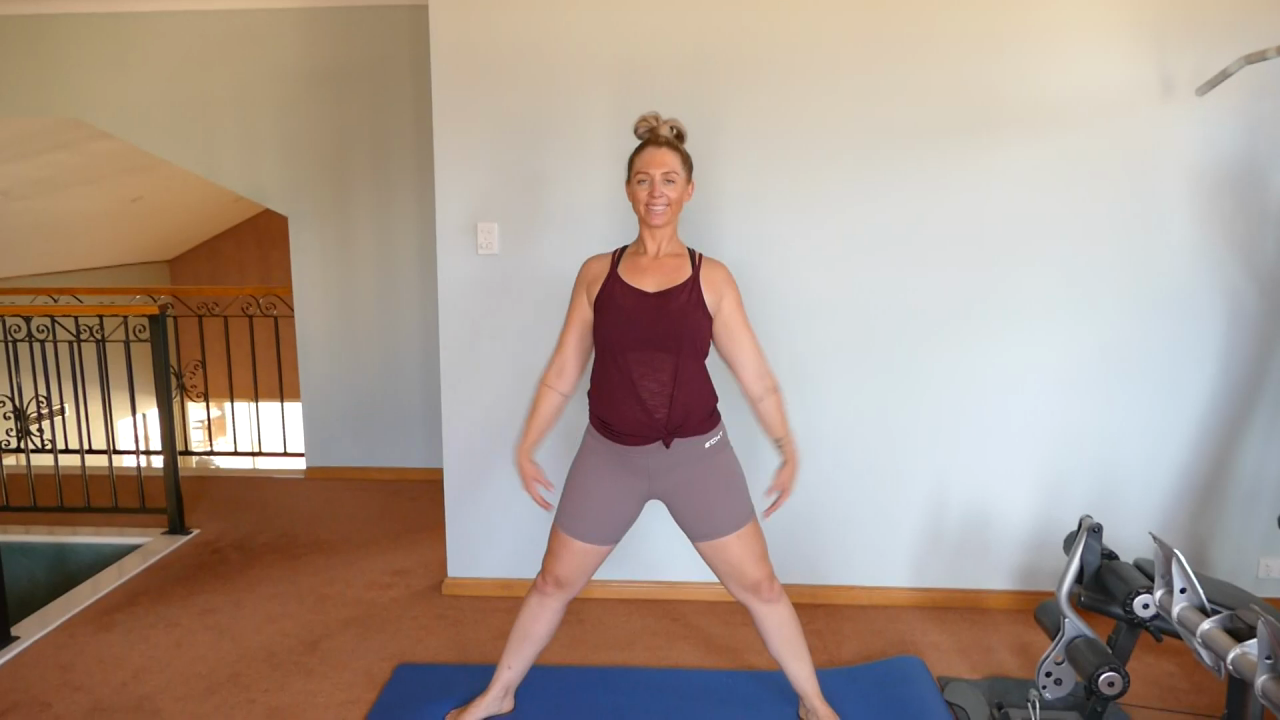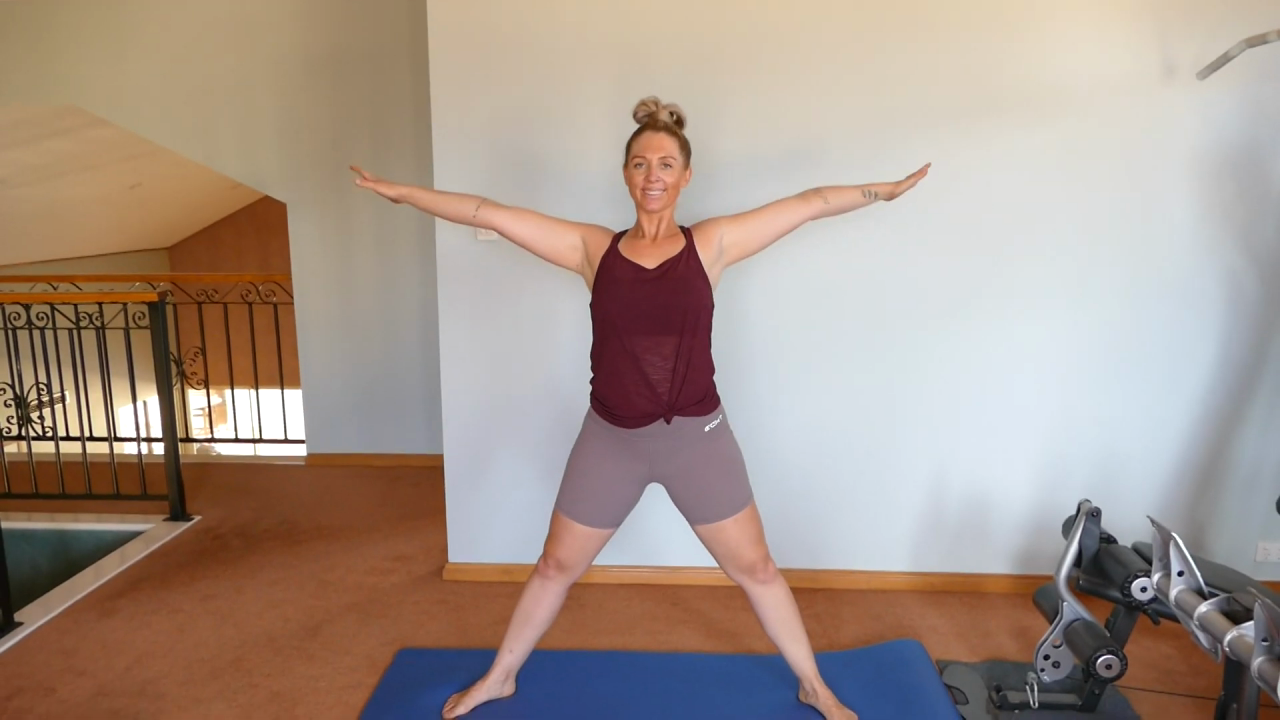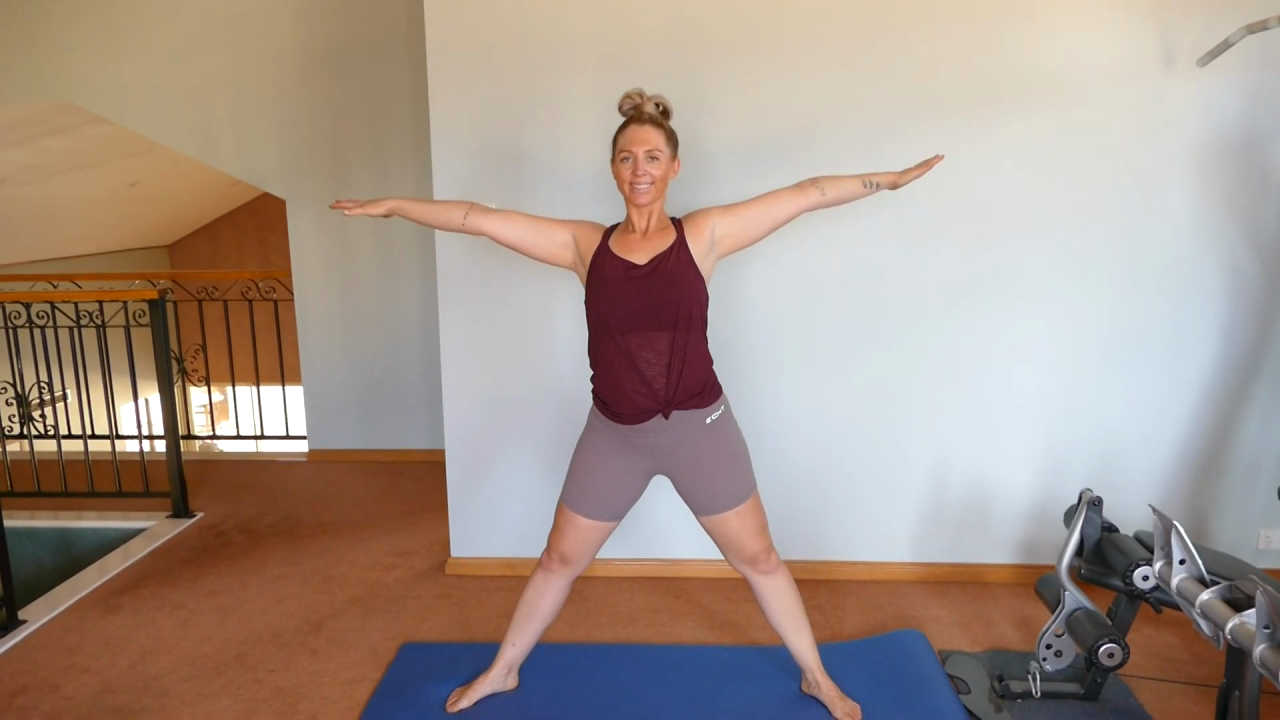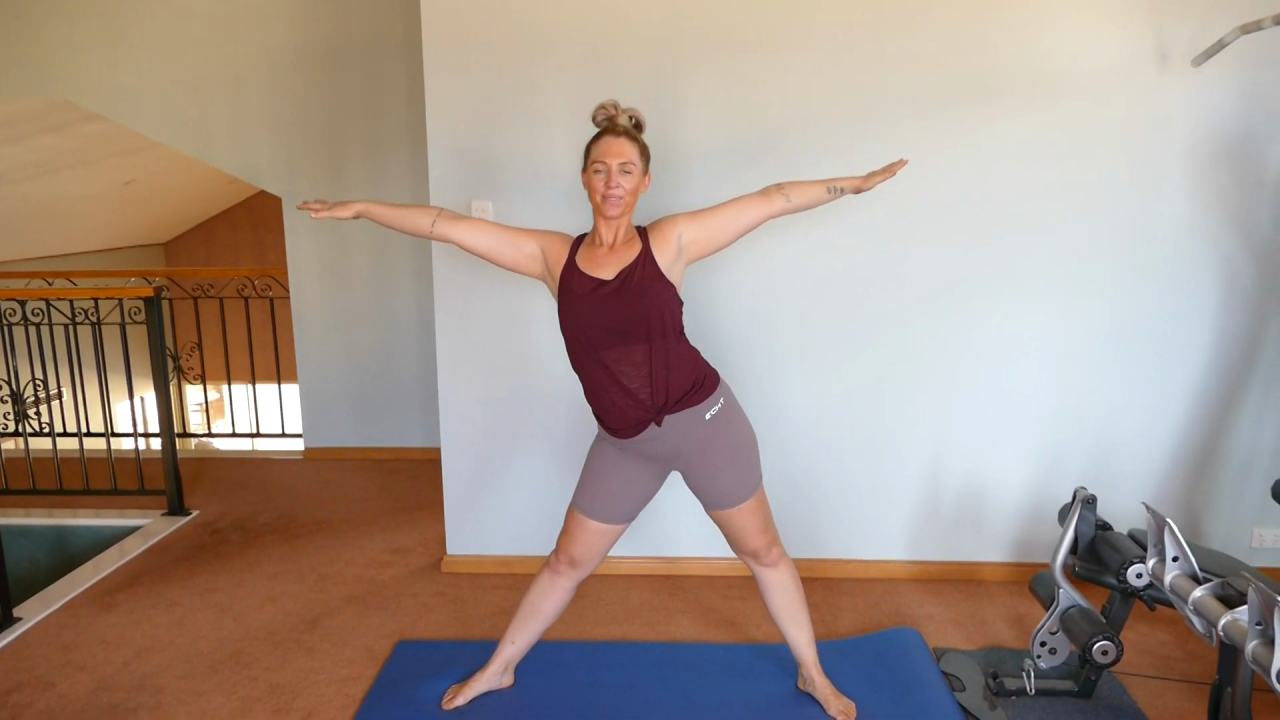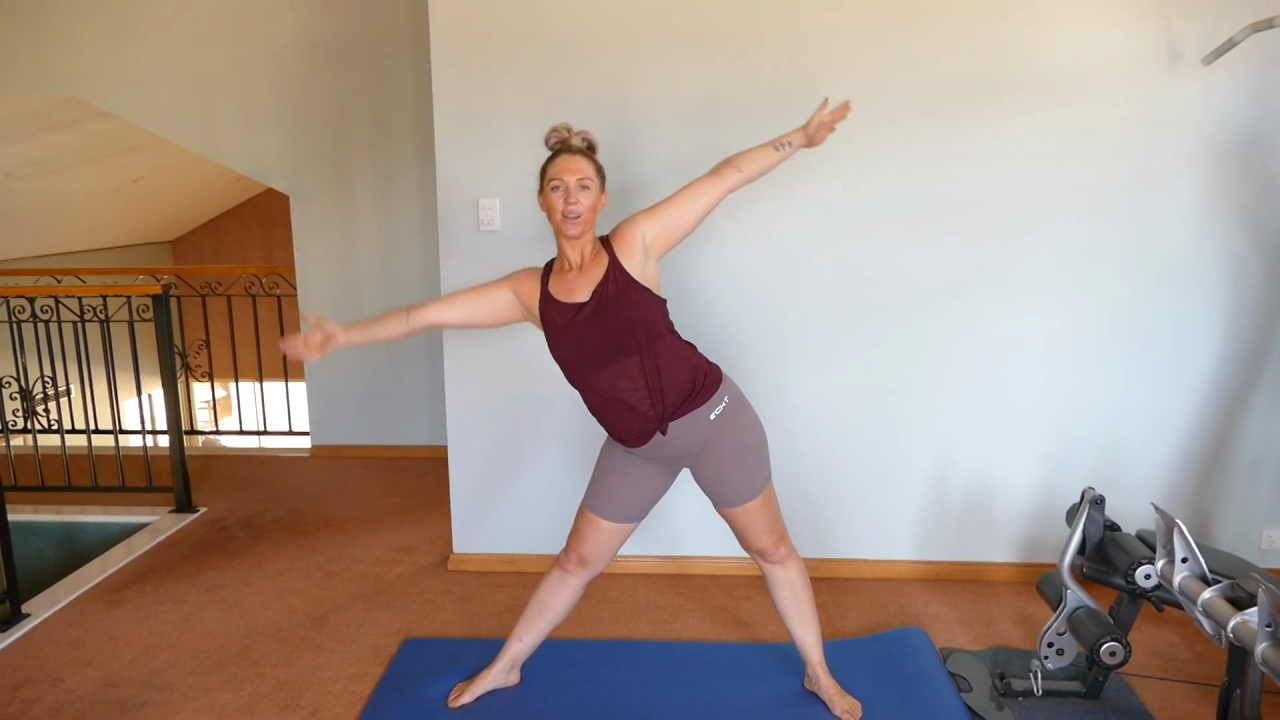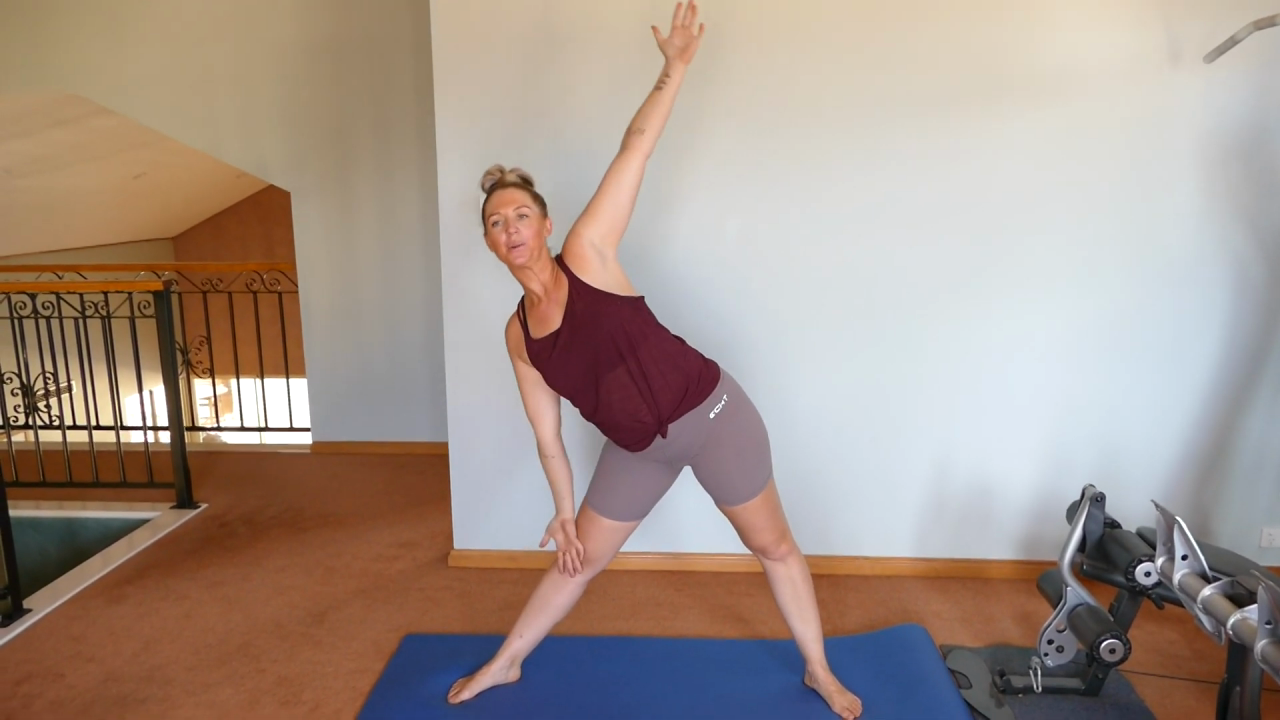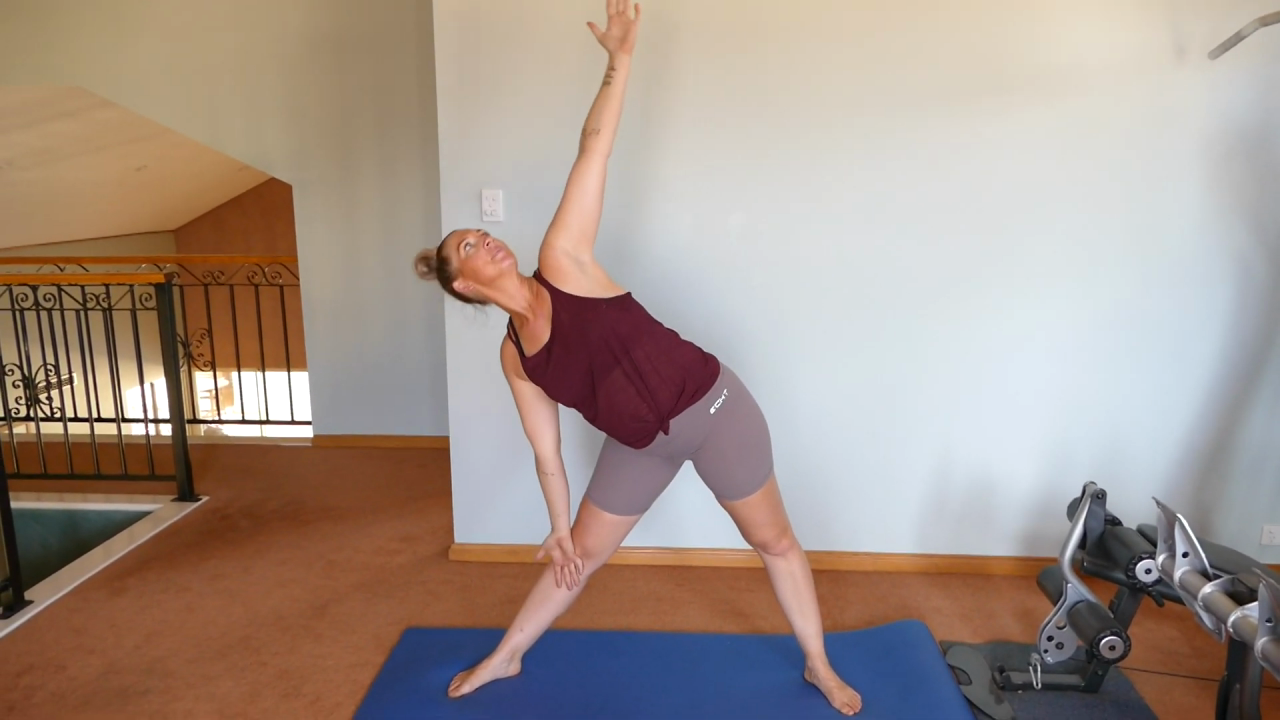
dt=0.7s
person 1, frame 1
left shoulder: (713, 277)
right shoulder: (596, 274)
left elbow: (753, 372)
right elbow: (563, 371)
left wrist: (787, 450)
right wrist: (526, 447)
left hip: (697, 455)
right hip: (609, 456)
left knee: (760, 586)
right knee: (554, 582)
person 1, frame 2
left shoulder: (711, 243)
right shoulder: (592, 248)
left elbow: (810, 203)
right elbow: (488, 213)
left wrist: (884, 190)
right wrist: (402, 192)
left hip: (697, 437)
right hip: (610, 438)
left knee: (756, 569)
right knee: (557, 567)
person 1, frame 3
left shoulder: (702, 235)
right shoulder: (584, 243)
left elbow: (805, 194)
right elbow: (480, 218)
left wrist: (887, 179)
right wrist: (390, 206)
left hip: (699, 429)
right hip: (613, 435)
left knee: (758, 558)
right knee: (559, 559)
person 1, frame 4
left shoulder: (669, 241)
right shoulder: (554, 256)
left elbow: (771, 200)
right elbow: (448, 225)
left wrist: (852, 183)
right wrist: (360, 207)
left hip: (704, 421)
right hip: (624, 443)
left knee: (763, 551)
right knee: (568, 561)
right ankle: (497, 669)
person 1, frame 5
left shoulder: (635, 244)
right shoulder: (530, 291)
left elbow: (724, 178)
right elbow: (429, 312)
left wrist: (800, 138)
right wrist: (345, 334)
left hip: (710, 417)
right hip: (636, 446)
left knee: (771, 548)
right knee: (578, 561)
right ankle: (504, 667)
person 1, frame 6
left shoulder: (587, 253)
right shoulder: (518, 335)
left elbow: (636, 147)
right elbow: (548, 436)
left wrist: (675, 66)
right wrist: (563, 512)
left hip: (709, 414)
right hip: (637, 448)
left knee: (774, 546)
right knee: (578, 558)
person 1, frame 7
left shoulder: (562, 260)
right shoulder: (513, 355)
left elbow: (593, 148)
right elbow: (547, 450)
right wrist: (559, 527)
left hip: (709, 407)
right hip: (641, 443)
left knee: (774, 541)
right knee: (582, 553)
right ankle: (504, 658)
